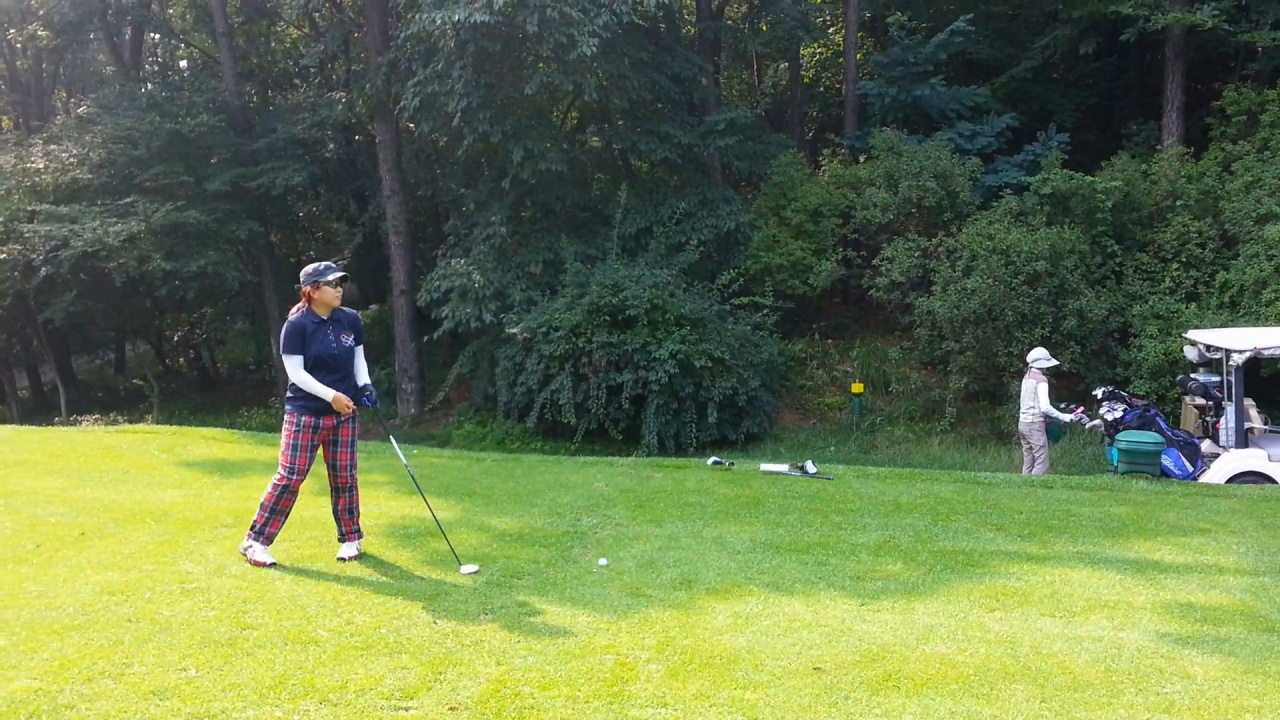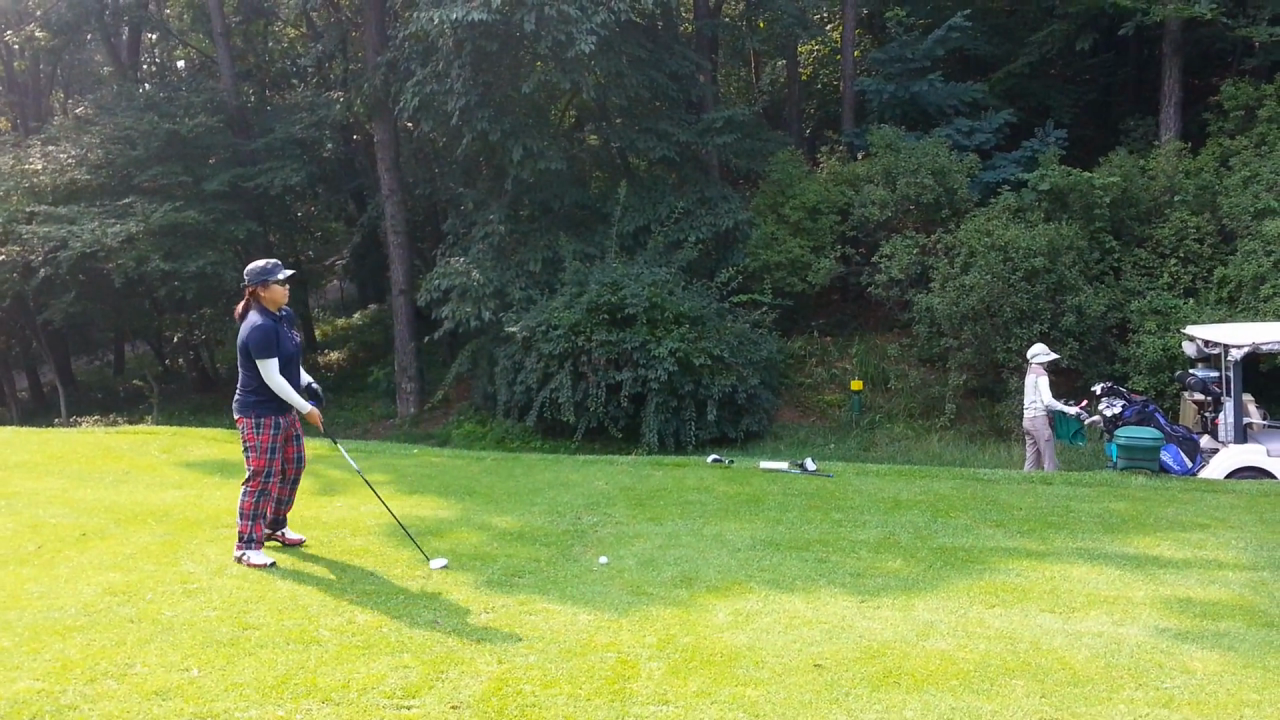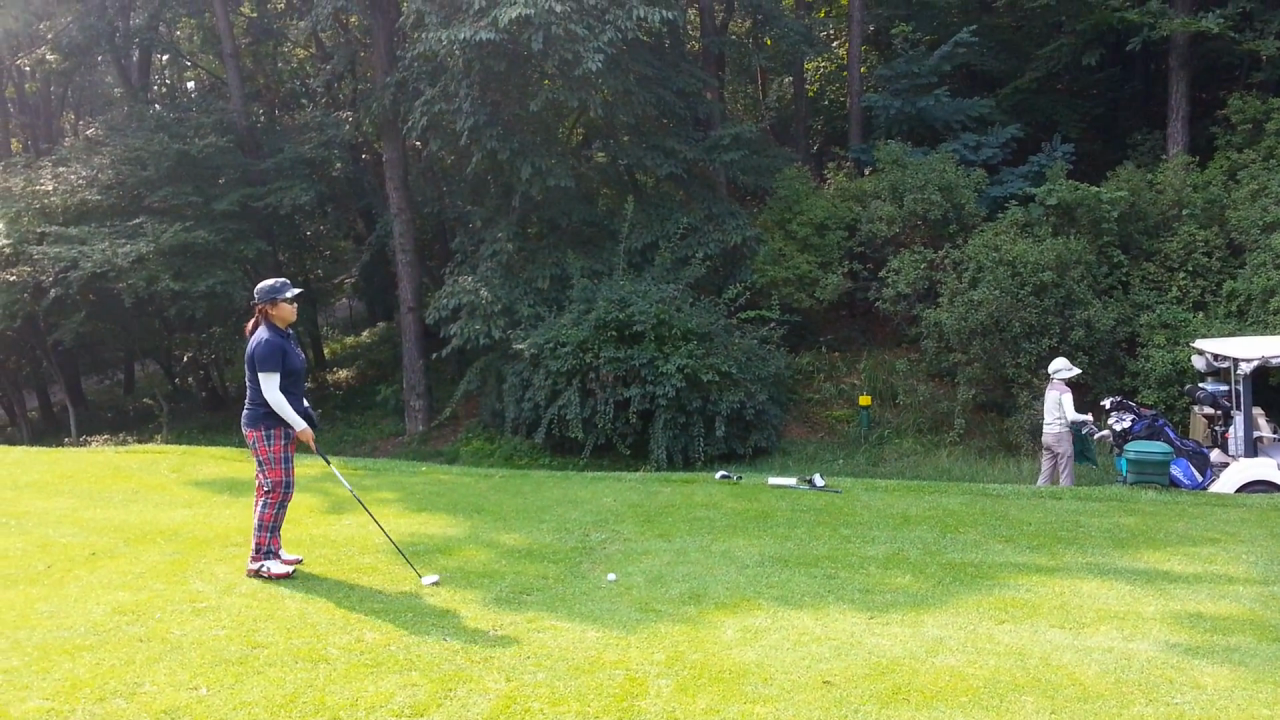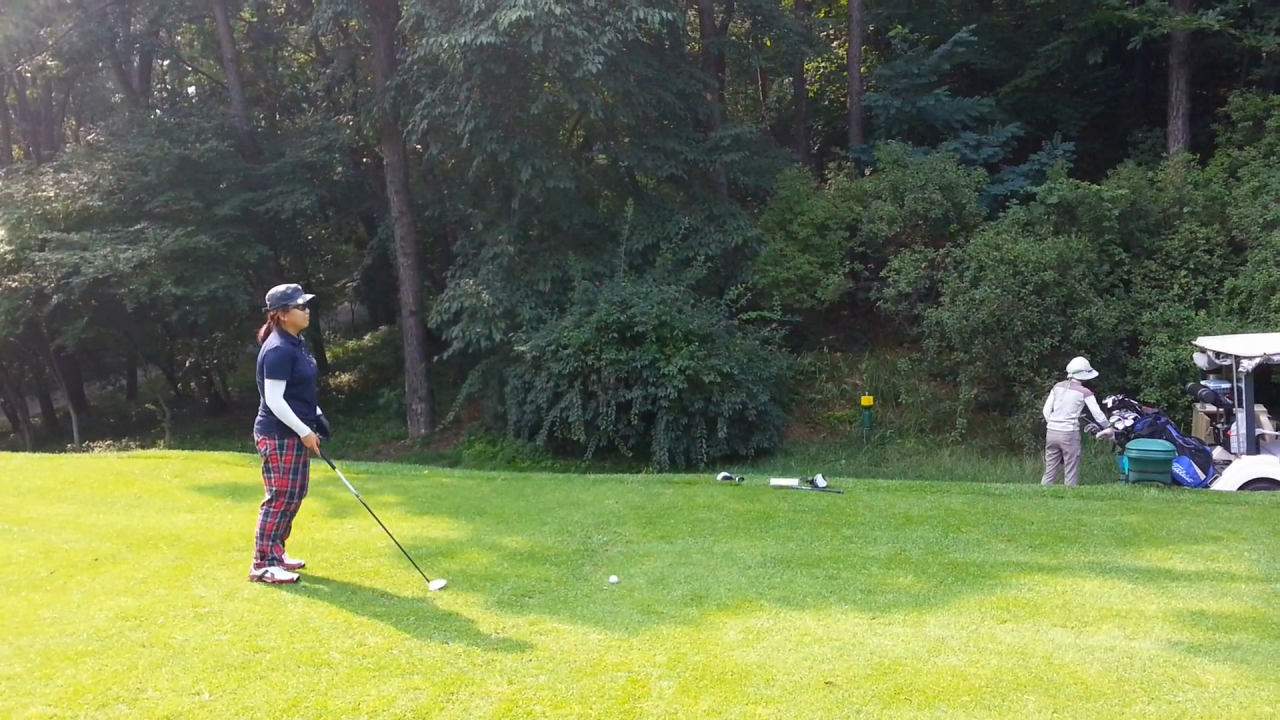
dt=0.5s
person 1, frame 1
left shoulder: (351, 319)
right shoulder: (297, 325)
left elbow: (357, 357)
right elbow: (296, 373)
left wrist: (365, 385)
right wrist: (331, 395)
left hip: (342, 414)
right hip: (303, 413)
left knee: (344, 476)
right knee: (289, 477)
left ankle: (350, 539)
right ankle: (256, 540)
person 1, frame 2
left shoulder: (285, 316)
right shoulder: (259, 327)
right elbow: (272, 379)
left wrist: (308, 383)
right wrist: (307, 408)
left hip: (284, 410)
right hip: (258, 413)
left knee: (294, 467)
right knee: (262, 478)
left ankle: (273, 527)
right ankle: (247, 546)
person 1, frame 3
left shoulder: (286, 336)
right shoulder: (267, 342)
right elbow: (270, 393)
left wrist: (304, 408)
right wrist: (300, 425)
left hip: (280, 425)
right hip: (266, 426)
left knee: (273, 488)
right knee: (278, 488)
left ankle: (270, 549)
right ankle: (260, 559)
person 1, frame 4
left shoulder: (296, 342)
right shoulder: (278, 349)
right elbow: (274, 400)
left wrist: (316, 414)
right wrist: (305, 431)
left hip: (293, 432)
right hip: (279, 435)
left knee: (295, 494)
right knee: (280, 498)
left ankle: (275, 552)
right ankle: (263, 564)
